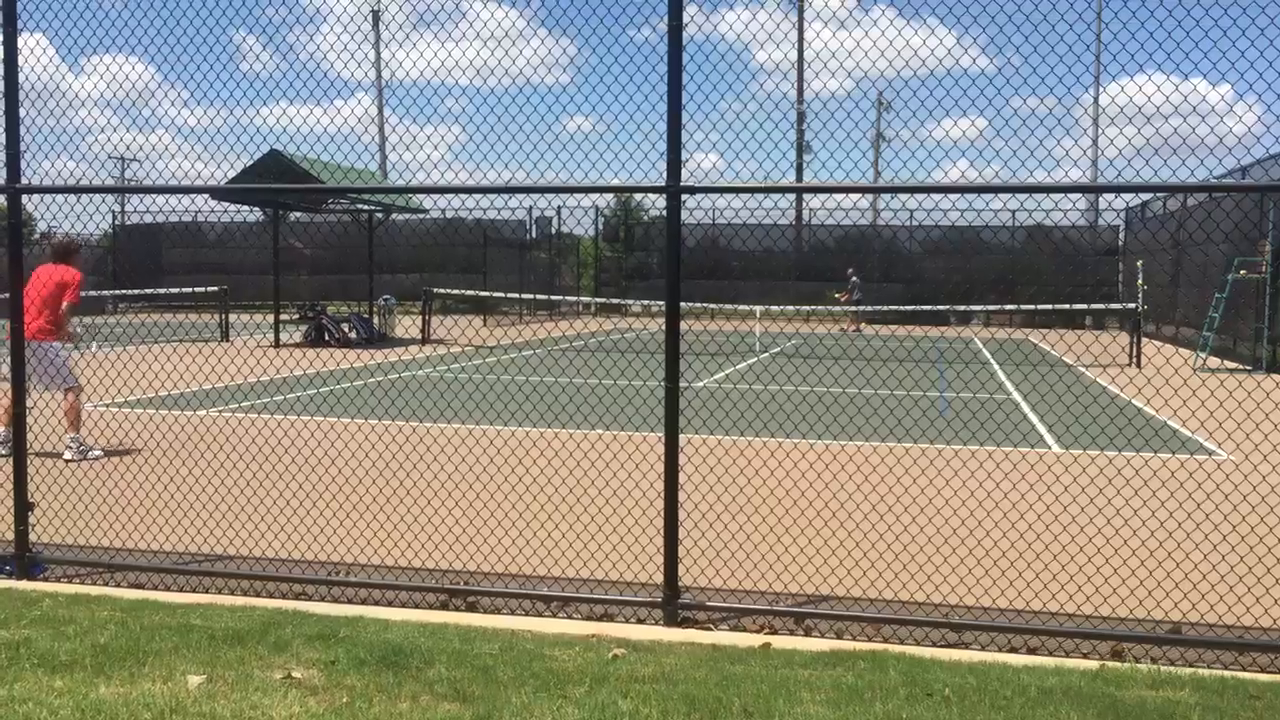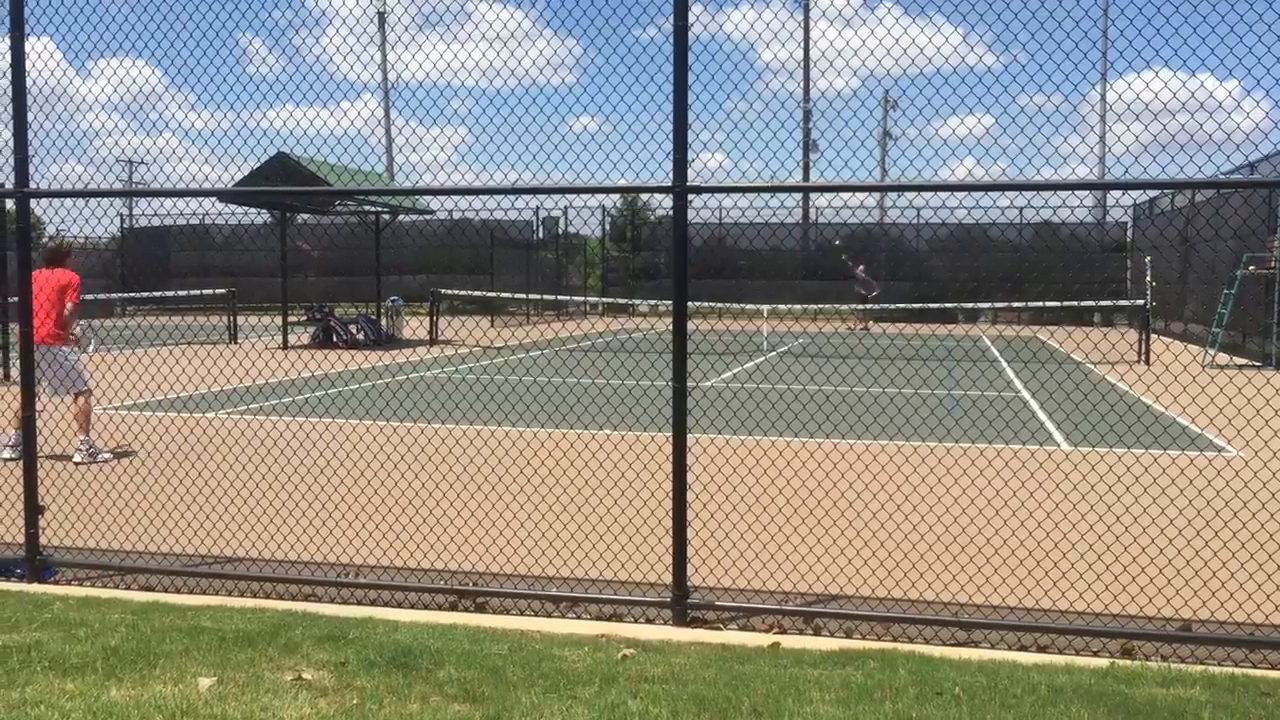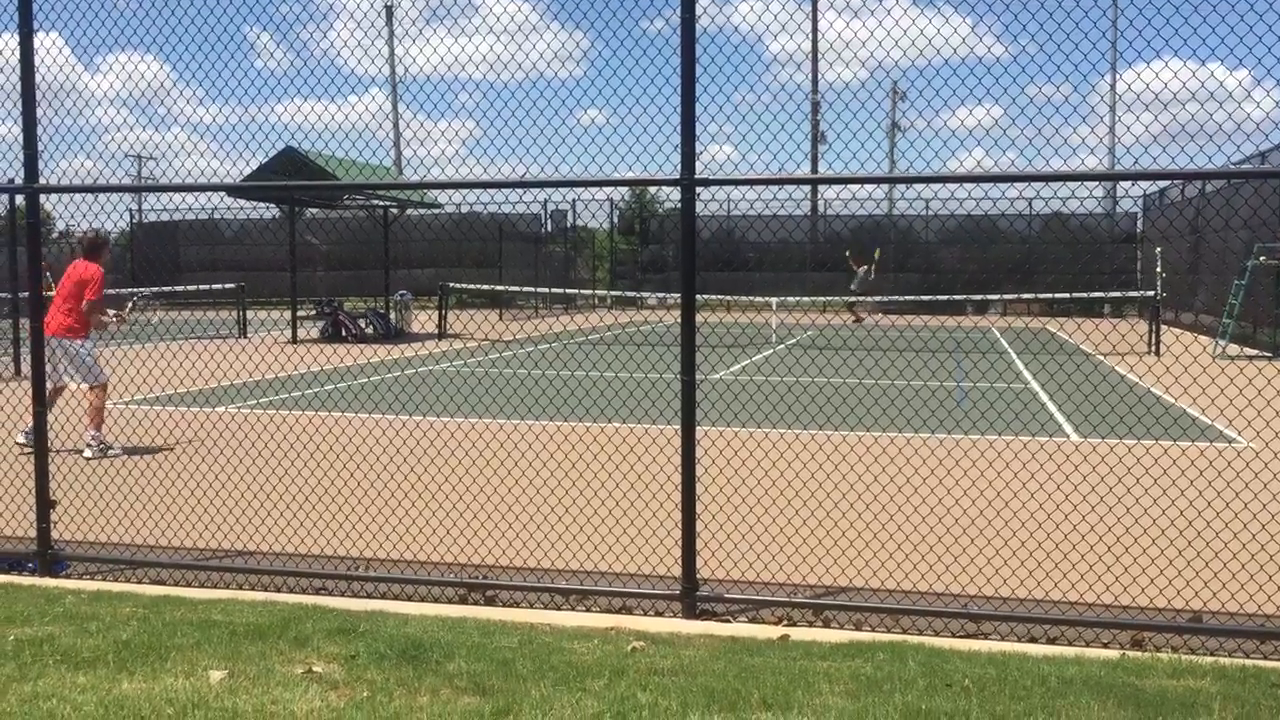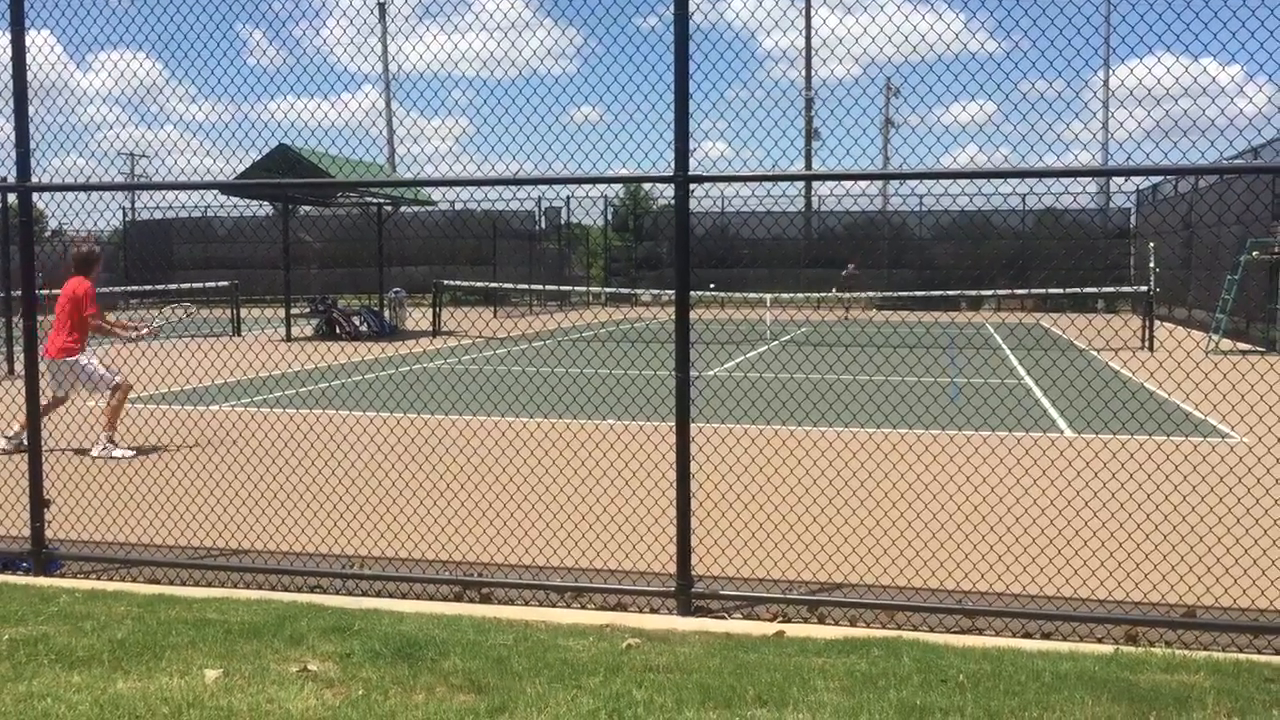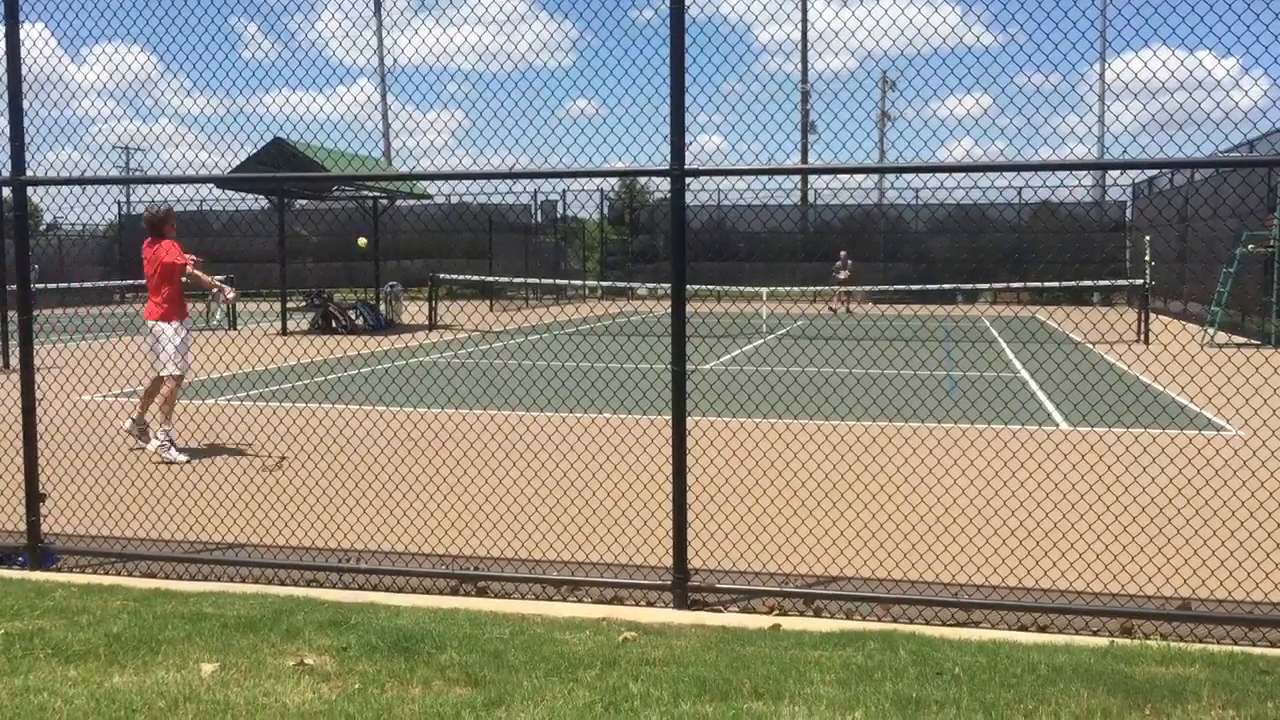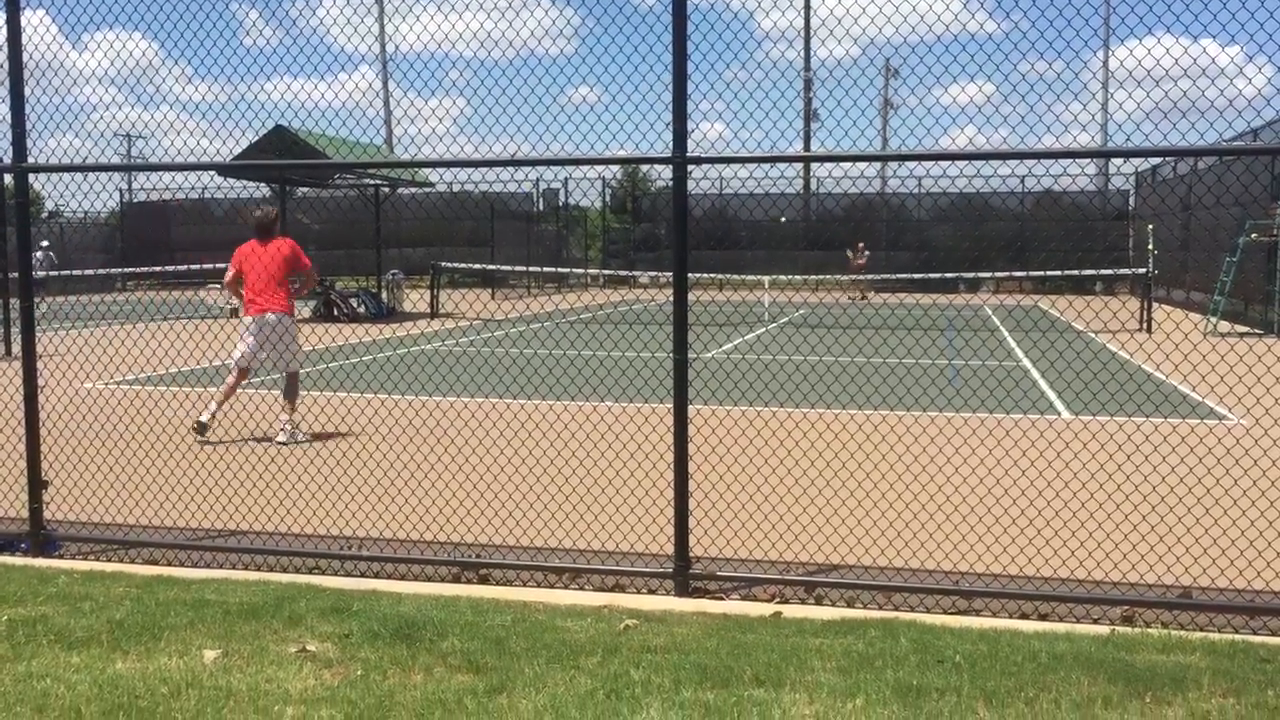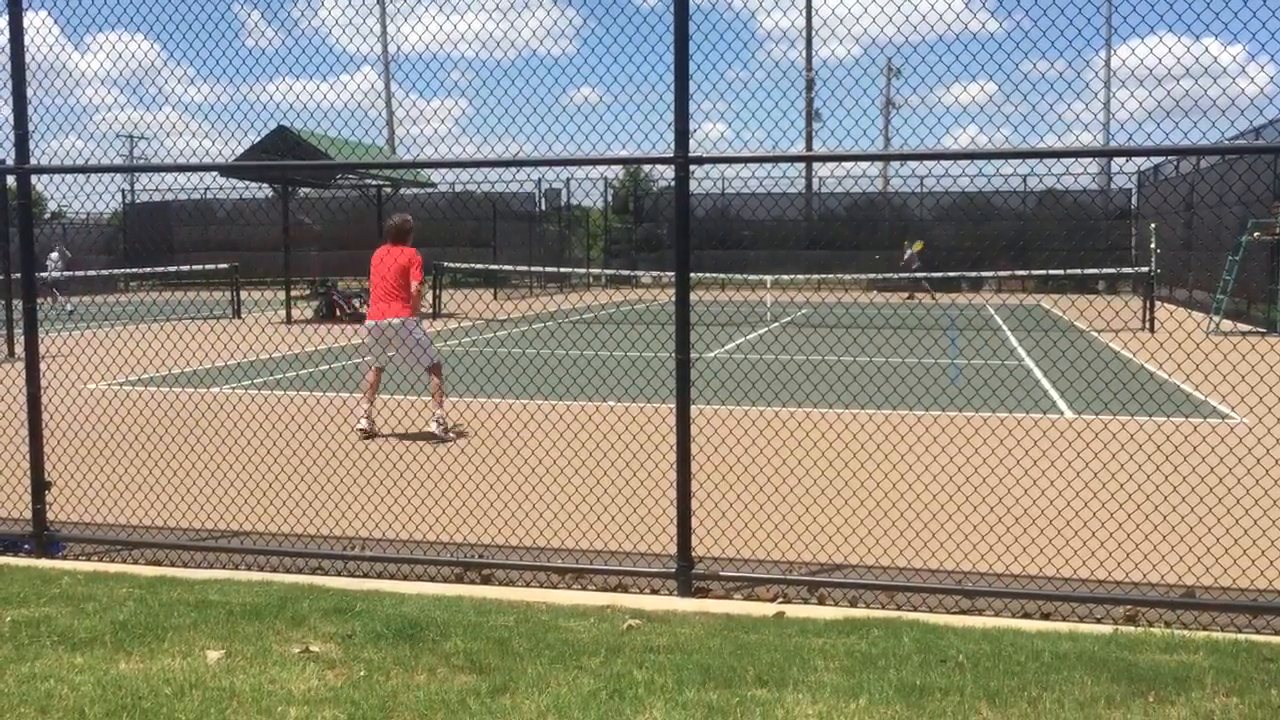
dt=0.7s
person 1, frame 1
left shoulder: (41, 270)
right shoulder: (73, 275)
right elbow: (64, 312)
left wrist: (59, 330)
right wrist: (64, 331)
left hip: (20, 334)
right hip: (43, 338)
right knee: (71, 387)
right ankle: (74, 445)
person 1, frame 2
left shoulder: (34, 276)
right shoulder: (71, 278)
left elbow: (37, 309)
right elbow: (68, 313)
right wrist: (67, 334)
right hip: (52, 343)
right knee: (82, 391)
right ankle: (84, 448)
person 1, frame 3
left shoulder: (77, 264)
right shoulder: (96, 271)
right elbow: (86, 309)
left wrist: (105, 314)
right wrist: (100, 322)
left hip: (50, 331)
right hip: (70, 336)
left knee: (55, 386)
right knee: (98, 384)
left ankle: (30, 432)
right ankle: (95, 443)
person 1, frame 4
left shoulder: (76, 285)
right shoulder: (85, 287)
left elbow: (101, 317)
right elbow: (95, 325)
left wrist: (132, 326)
right wrist: (127, 335)
left hip: (57, 353)
right hip: (71, 355)
left knee: (57, 399)
right knee: (121, 388)
right ankle: (104, 444)
person 1, frame 5
left shoulder: (149, 246)
right shoulder: (167, 247)
right elbow: (190, 271)
left wrist: (186, 258)
right wrist: (220, 287)
left hip: (159, 319)
right hip: (165, 320)
left knee: (165, 375)
right knee: (173, 377)
left ankle: (138, 420)
right ankle: (163, 440)
person 1, frame 6
left shoulder: (243, 250)
right shoulder: (288, 246)
left elbow: (228, 283)
right elbow: (312, 280)
left hip: (252, 317)
right hip: (280, 316)
left knee: (239, 371)
right knee: (292, 373)
left ankle: (208, 414)
right ankle: (287, 429)
person 1, frame 7
left shoulder: (377, 254)
right shoulder: (412, 255)
right elbow: (416, 290)
right wrist: (414, 313)
left hip: (374, 320)
right hip: (402, 319)
left knee: (375, 366)
right knee: (434, 366)
left ankle: (365, 419)
right ankle: (438, 421)
